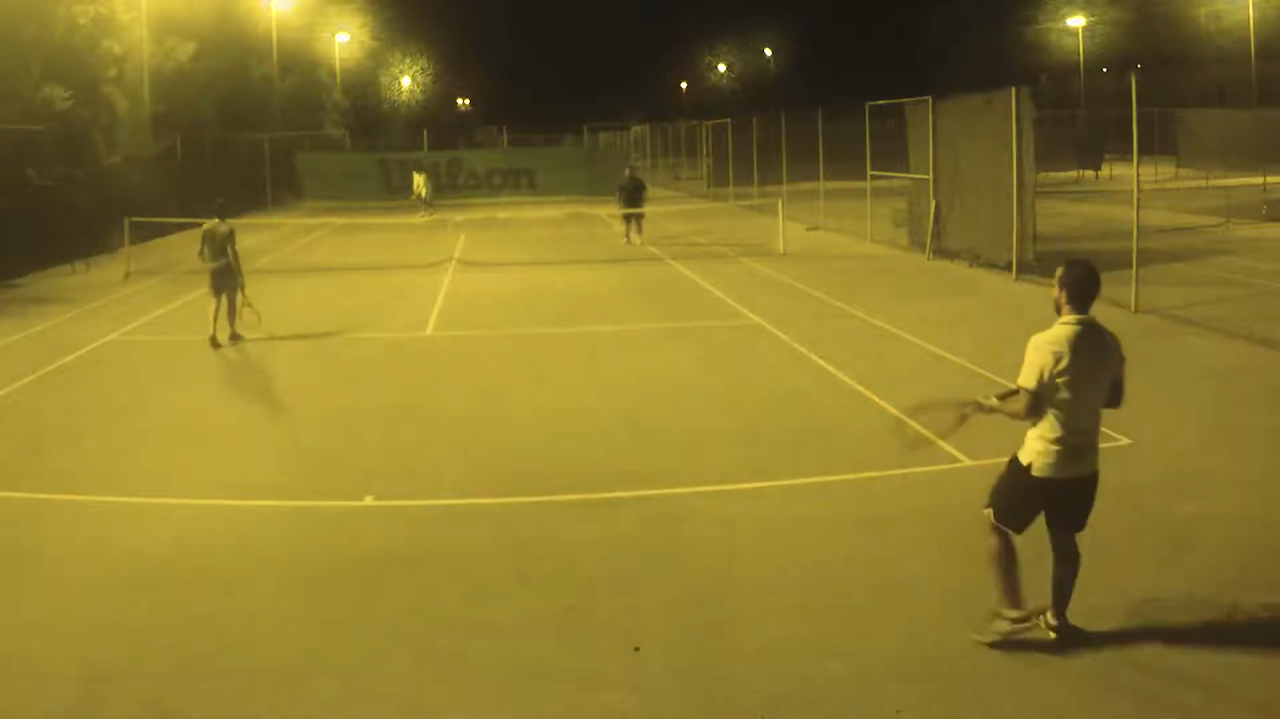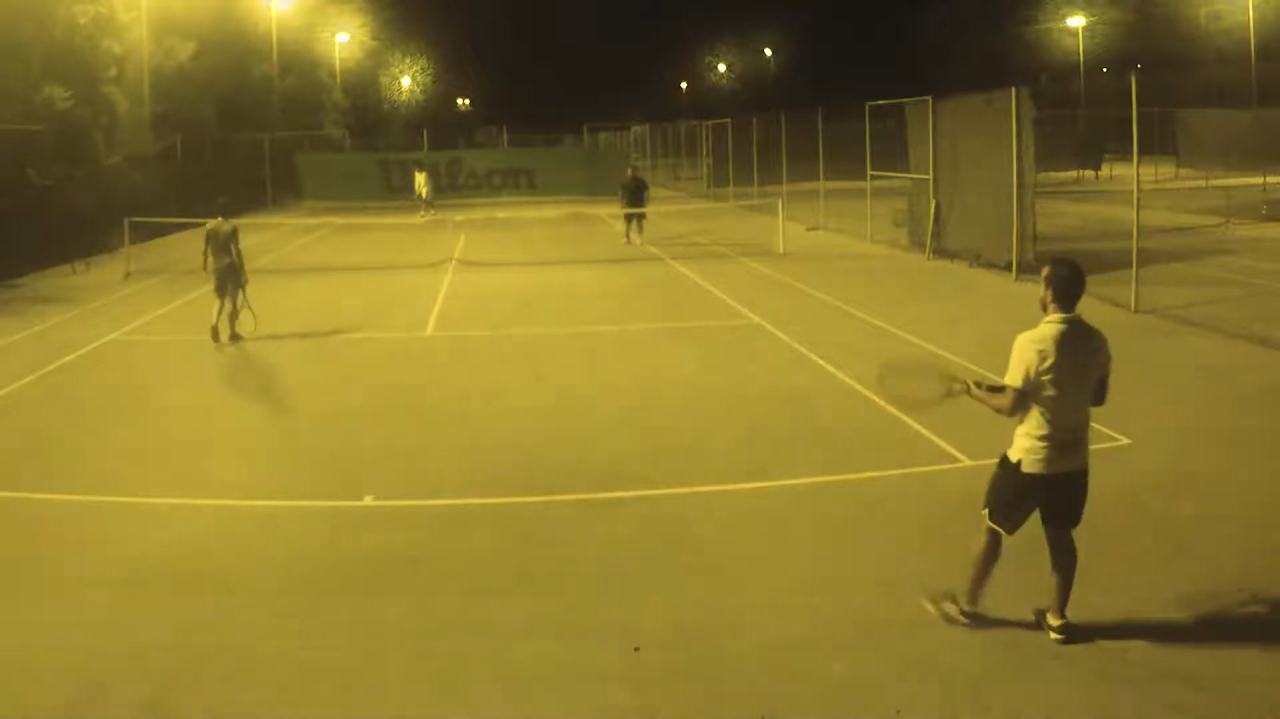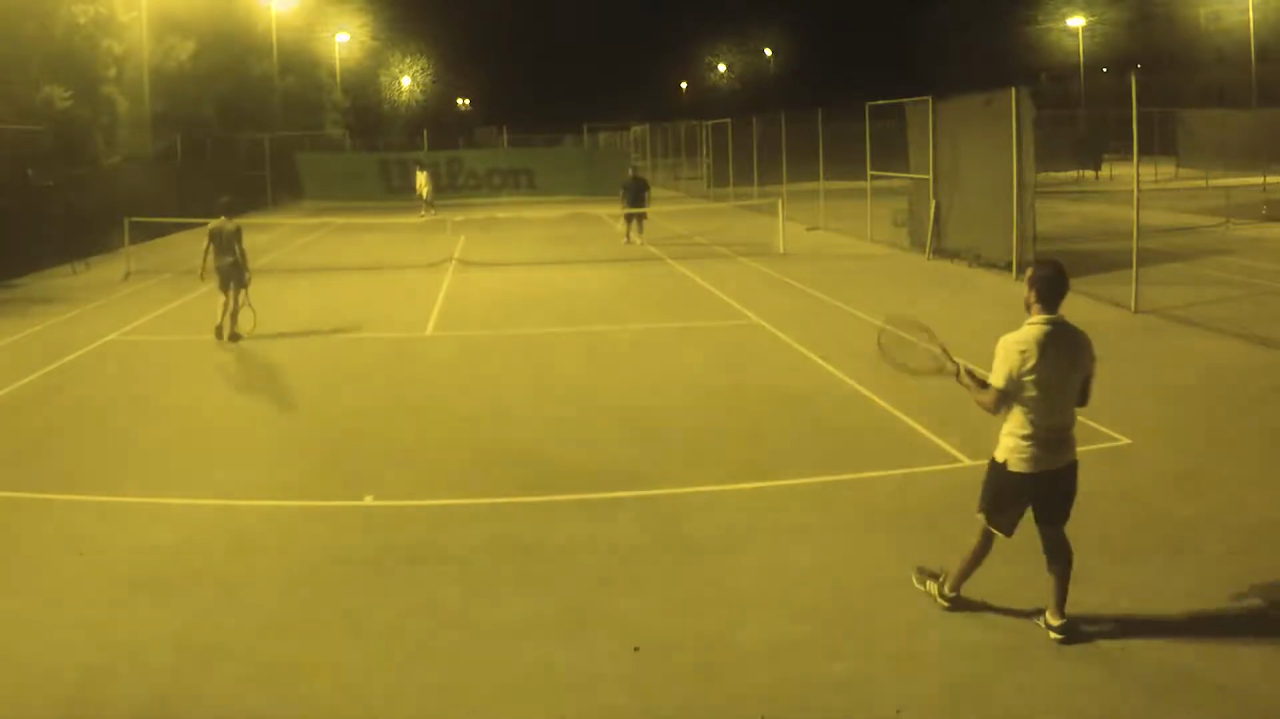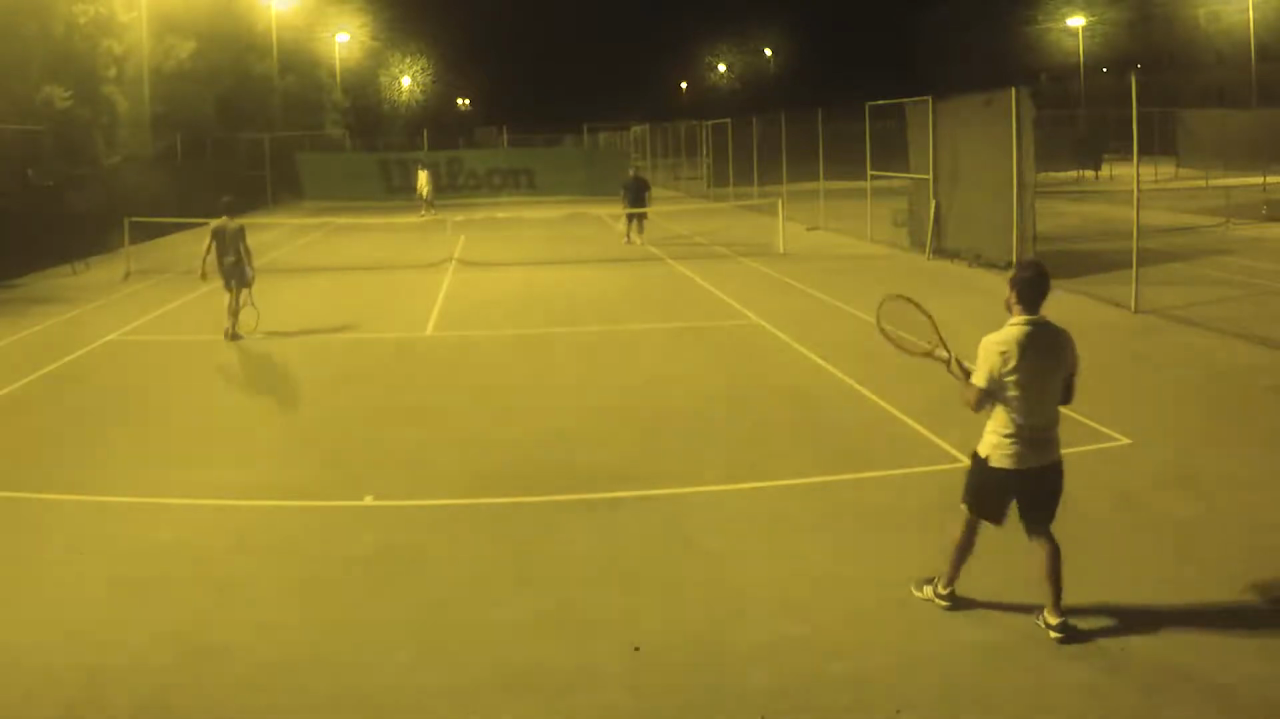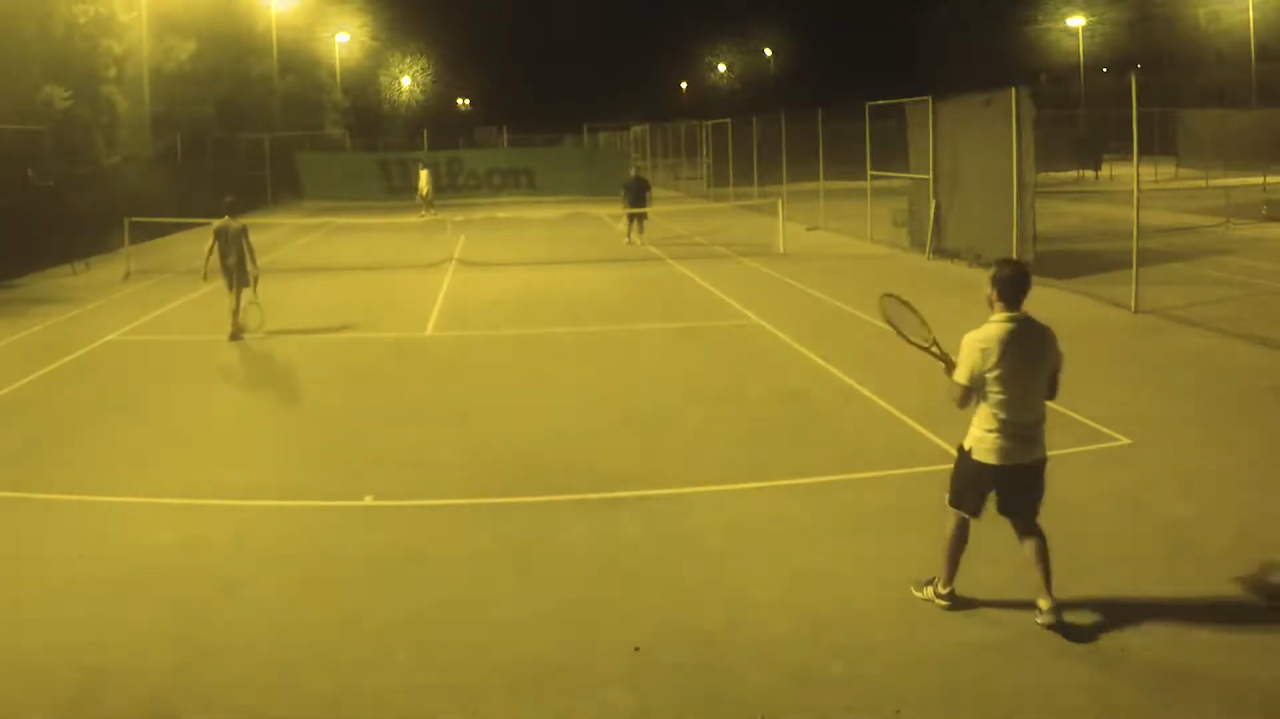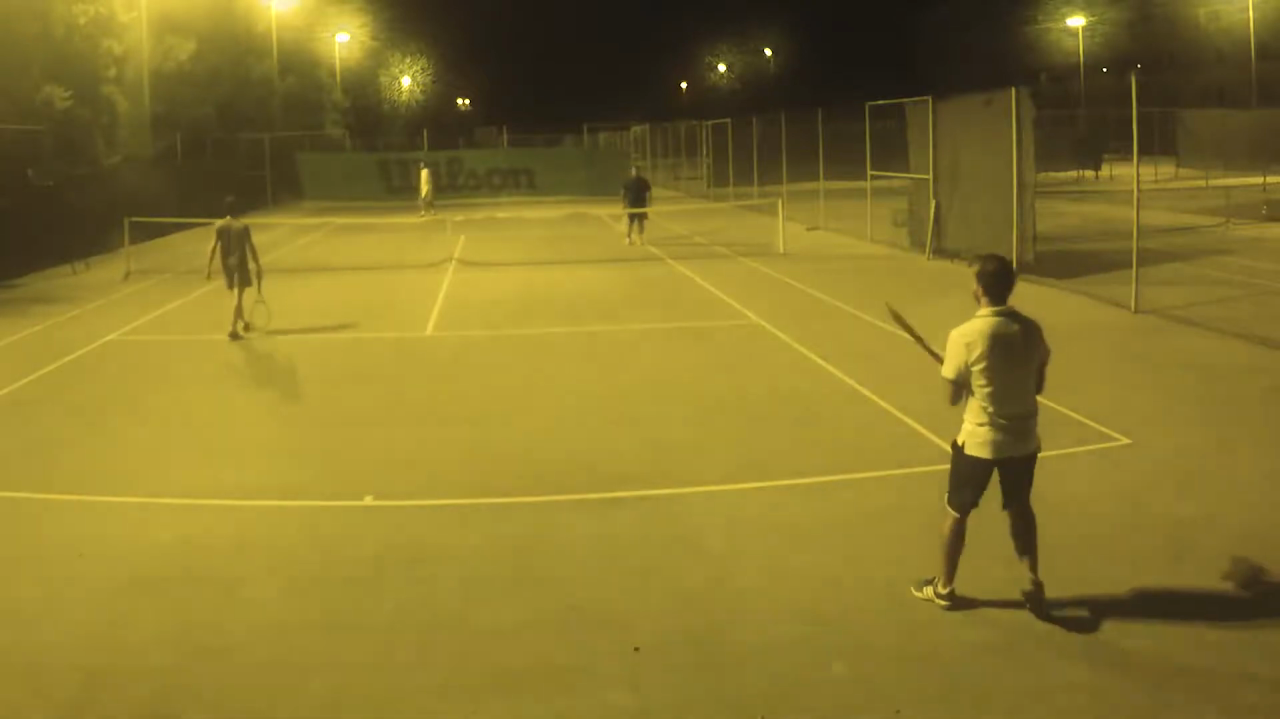
dt=0.1s
person 1, frame 1
left shoulder: (1046, 344)
right shoulder: (1110, 343)
left elbow: (1028, 410)
right elbow: (1115, 399)
left wrist: (997, 404)
left hip: (1042, 461)
right hip: (1085, 461)
left knee: (997, 525)
right knee: (1063, 537)
left ankle: (1014, 611)
right ankle: (1057, 617)
person 1, frame 2
left shoulder: (1032, 342)
right shoulder: (1096, 341)
left elbow: (1010, 406)
right elbow: (1097, 396)
left wrist: (981, 393)
left hip: (1031, 458)
right hip: (1074, 458)
left knee: (993, 528)
right knee: (1060, 535)
left ankle: (968, 605)
right ankle: (1057, 617)
person 1, frame 3
left shoulder: (1015, 345)
right shoulder: (1080, 341)
left elbow: (992, 404)
right elbow: (1081, 398)
left wrist: (970, 383)
left hip: (1018, 457)
right hip: (1062, 456)
left knee: (989, 529)
right knee: (1054, 533)
left ankle: (948, 588)
right ankle: (1057, 616)
person 1, frame 4
left shoulder: (997, 344)
right shoulder: (1062, 341)
left elbow: (976, 402)
right elbow: (1065, 396)
left wrist: (964, 378)
left hip: (1000, 453)
right hip: (1045, 453)
left knee: (971, 520)
right knee: (1040, 530)
left ankle: (944, 588)
right ankle: (1054, 614)
person 1, frame 5
left shoulder: (978, 341)
right shoulder: (1045, 337)
left elbow: (960, 400)
right elbow: (1050, 392)
left wrist: (953, 372)
left hip: (986, 447)
right hip: (1030, 447)
left knee: (960, 515)
right knee: (1027, 524)
left ankle: (945, 587)
right ankle: (1047, 603)
person 1, frame 6
left shoulder: (964, 336)
right shoulder: (1031, 331)
left elbow: (953, 397)
right elbow: (1036, 385)
left wrist: (951, 371)
left hip: (979, 441)
right hip: (1023, 439)
left knee: (957, 513)
right knee: (1020, 509)
left ankle: (944, 587)
right ankle: (1032, 579)
